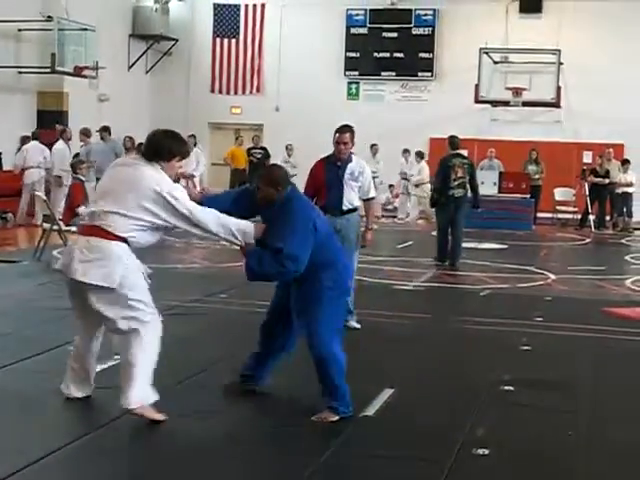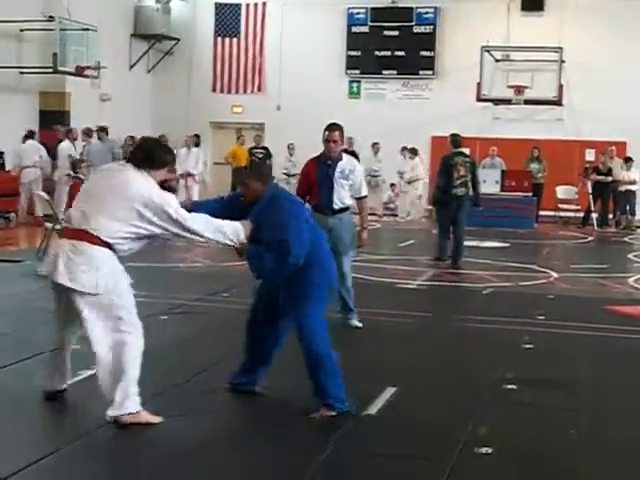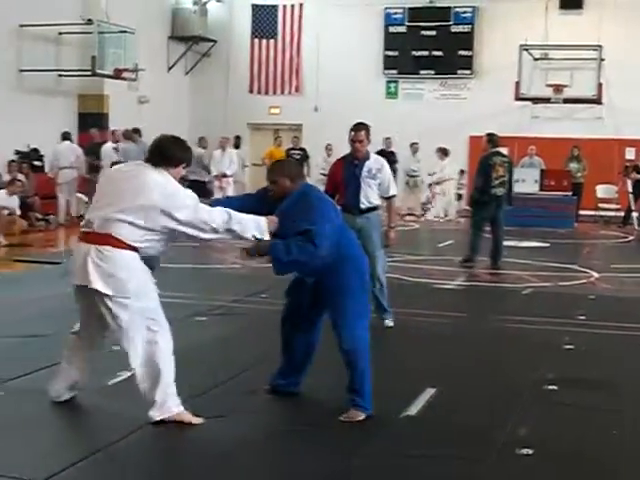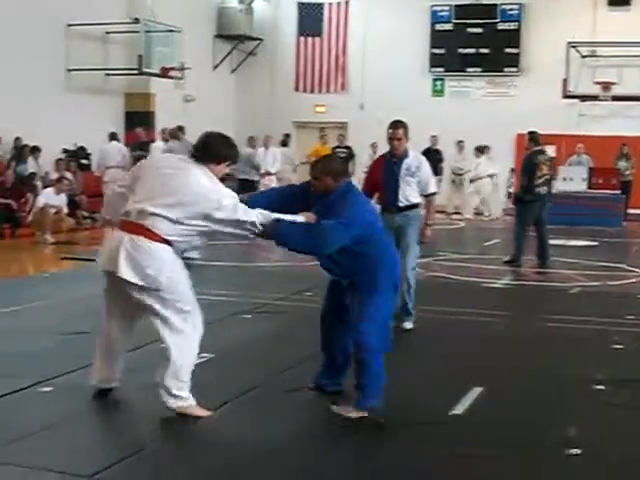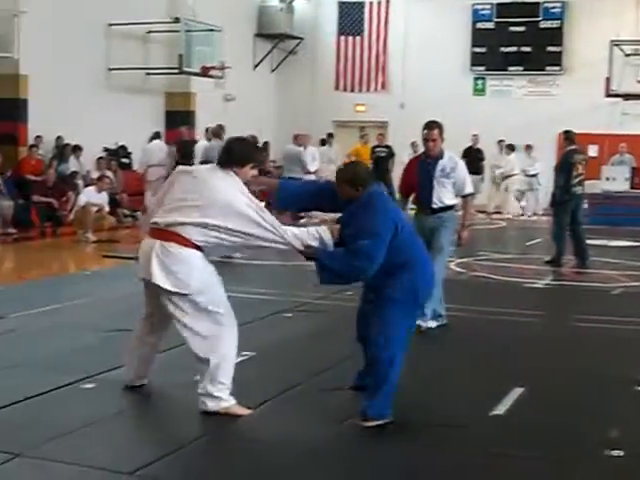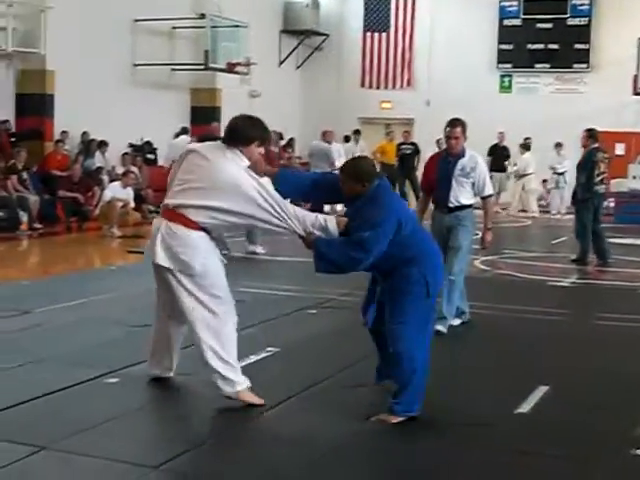
dt=0.2s
person 1, frame 1
left shoulder: (120, 166)
right shoulder: (161, 187)
right elbow: (202, 219)
left wrist: (187, 197)
right wrist: (251, 231)
left hip: (83, 247)
right hip: (110, 255)
left knee: (89, 325)
right knee: (143, 324)
left ankle: (76, 386)
right ankle: (138, 398)
person 1, frame 2
left shoulder: (105, 172)
right shoulder: (150, 194)
right elbow: (192, 224)
right wrist: (241, 231)
left hip: (66, 249)
right hip: (93, 258)
left knee: (67, 323)
right knee: (125, 332)
left ankle: (55, 384)
right ankle: (126, 408)
person 1, frame 3
left shoulder: (117, 171)
right shoulder: (170, 193)
right elbow: (214, 220)
right wrist: (264, 225)
left hip: (86, 251)
right hip: (117, 260)
left knee: (89, 328)
right knee: (154, 332)
left ankle: (62, 389)
right ankle: (166, 406)
person 1, frame 4
left shoulder: (158, 162)
right shoulder: (212, 192)
left elbow: (128, 188)
right elbow: (254, 220)
left hip: (120, 241)
right hip: (150, 253)
left knee: (117, 318)
right knee: (186, 322)
left ankle: (104, 379)
right ankle: (178, 396)
person 1, frame 5
left shoulder: (186, 172)
right shoulder: (237, 198)
left elbow: (158, 205)
right elbow: (279, 233)
right wrist: (326, 234)
left hip: (153, 247)
right hip: (181, 259)
left knee: (154, 320)
right knee: (220, 326)
left ankle: (136, 376)
right ankle: (216, 398)
person 1, frame 6
left shoulder: (196, 150)
right shoulder: (242, 179)
left elbow: (172, 181)
right elbow: (282, 214)
right wrist: (331, 223)
left hip: (165, 230)
right hip: (189, 240)
left knee: (171, 308)
right knee: (217, 310)
left ankle: (160, 367)
right ankle: (233, 383)
person 2, frame 1
left shoulder: (297, 216)
right shoulder: (278, 199)
left elbow: (286, 264)
right elbow: (240, 199)
left wrist: (251, 254)
right wrist: (202, 202)
left hip: (326, 276)
right hip: (302, 271)
left knee: (322, 340)
right knee: (275, 325)
left ankle: (339, 405)
right ankle: (253, 376)
person 2, frame 2
left shoulder: (286, 210)
right shoulder: (257, 199)
left elbow: (289, 256)
right elbow: (224, 206)
left wrist: (249, 252)
right wrist: (189, 209)
left hip: (310, 273)
right hip: (282, 273)
left knee: (312, 335)
right knee: (260, 325)
left ankle: (333, 400)
right ankle: (246, 380)
person 2, frame 3
left shoulder: (315, 206)
right shoulder: (280, 196)
left elbow: (311, 248)
right elbow: (248, 203)
left wrist: (269, 249)
right wrist: (210, 207)
left hip: (342, 273)
right hip: (311, 273)
left knee: (351, 337)
right knee: (295, 325)
left ankle: (361, 403)
right ankle: (287, 382)
person 2, frame 4
left shoulder: (351, 208)
right shoulder: (323, 193)
left elbow: (321, 238)
right elbow: (286, 196)
left wrist: (276, 228)
right wrist: (247, 203)
left hip: (375, 274)
right hip: (347, 272)
left knee: (364, 334)
right knee: (334, 325)
left ankle: (366, 400)
right ankle: (330, 379)
person 2, frame 5
left shoulder: (378, 216)
right shoulder: (363, 198)
left elbow: (359, 263)
right elbow: (317, 191)
left wrist: (318, 255)
right wrist: (274, 186)
left hip: (406, 279)
right hip: (384, 274)
left knee: (384, 341)
right knee: (368, 329)
left ankle: (377, 410)
right ankle: (370, 379)
person 2, frame 6
left shoulder: (383, 211)
right shoulder: (369, 190)
left elbow: (357, 254)
right elbow: (318, 183)
left wrist: (317, 244)
right wrist: (273, 174)
left hip: (416, 272)
right hip: (392, 267)
left knee: (404, 337)
right knee: (375, 319)
left ankle: (405, 406)
right ankle: (391, 369)
person 3, frame 1
left shoulder: (360, 167)
right shoulder: (320, 166)
left elbow: (369, 200)
right elbow: (309, 197)
left wrist: (369, 228)
left hip: (349, 220)
right hip: (324, 219)
left ankle: (348, 314)
person 3, frame 2
left shoulder: (352, 165)
right shoulder: (312, 166)
left elbow: (361, 199)
right elbow: (301, 197)
left wrist: (364, 227)
left hip: (342, 219)
right hip: (317, 218)
left knee: (344, 269)
left ankle: (350, 313)
person 3, frame 3
left shoulder: (379, 164)
right shoulder: (339, 165)
left elbow: (390, 198)
right elbow: (329, 196)
left wrist: (391, 227)
left hip: (370, 218)
right hip: (345, 218)
left knee: (376, 268)
left ankle: (384, 313)
person 3, frame 4
left shoulder: (419, 162)
right shoulder: (379, 164)
left elbow: (429, 196)
right elbow: (368, 194)
left wrist: (428, 224)
left hip: (410, 216)
right hip: (386, 217)
left knee: (407, 267)
left ankle: (408, 313)
person 3, frame 5
left shoulder: (454, 163)
right shoulder: (414, 164)
left elbow: (467, 196)
right elbow: (404, 195)
left wrist: (464, 226)
left hip: (445, 218)
right hip: (421, 218)
left knee: (436, 269)
left ankle: (426, 316)
right ankle: (438, 315)
person 3, frame 6
left shoulder: (475, 162)
right shoulder: (435, 161)
left elbow: (487, 197)
right elbow: (426, 193)
left wrist: (488, 228)
right wrist: (418, 221)
left hip: (462, 217)
right hip: (439, 216)
left knee: (454, 270)
right knee: (444, 268)
left ankle: (445, 318)
right ankle: (461, 311)
person 4, frame 1
left shoulder: (445, 161)
right shoulder: (468, 162)
left elbow: (438, 182)
right elbow: (473, 183)
left wrist: (434, 198)
right wrist: (476, 200)
left hip: (446, 200)
right hip: (461, 200)
left knee: (443, 230)
right knee: (457, 231)
left ankle: (442, 258)
right ankle: (453, 261)
person 4, frame 2
left shoulder: (447, 159)
right shoulder: (470, 160)
left elbow: (440, 181)
right elbow: (475, 181)
left wrist: (436, 198)
right wrist: (476, 198)
left hip: (448, 198)
right hip: (463, 199)
left knee: (443, 228)
right knee: (459, 230)
left ankle: (442, 255)
right ankle: (456, 260)
person 4, frame 3
left shoulder: (486, 159)
right shoulder: (507, 159)
left elbow: (479, 181)
right elbow: (509, 181)
left wrist: (474, 198)
right wrist: (508, 198)
left hip: (486, 199)
right hip: (500, 198)
left knee: (477, 228)
right knee: (498, 230)
left ankle: (471, 257)
right ankle: (496, 260)
person 4, frame 4
left shoulder: (530, 157)
right shoulder: (547, 157)
left elbow: (524, 180)
right elbow: (549, 178)
left wrist: (518, 197)
left hip: (529, 198)
right hip: (543, 197)
left knee: (521, 228)
right knee: (542, 229)
left ankle: (516, 258)
right ankle: (543, 260)
person 4, frame 5
left shoulder: (566, 157)
right shoulder: (582, 156)
left elbow: (560, 180)
right elbow: (581, 177)
left wrist: (555, 198)
left hip: (565, 198)
right hip: (578, 197)
left knee: (559, 228)
right knee: (577, 228)
left ankle: (557, 258)
right ankle: (583, 259)
person 4, frame 6
left shoulder: (589, 155)
right shoulder: (604, 155)
left elbow: (581, 179)
right elbow: (603, 175)
left wrist: (576, 196)
left hip: (587, 196)
right hip: (600, 195)
left knee: (583, 227)
right knee: (596, 226)
left ankle: (583, 257)
right ankle: (603, 257)
